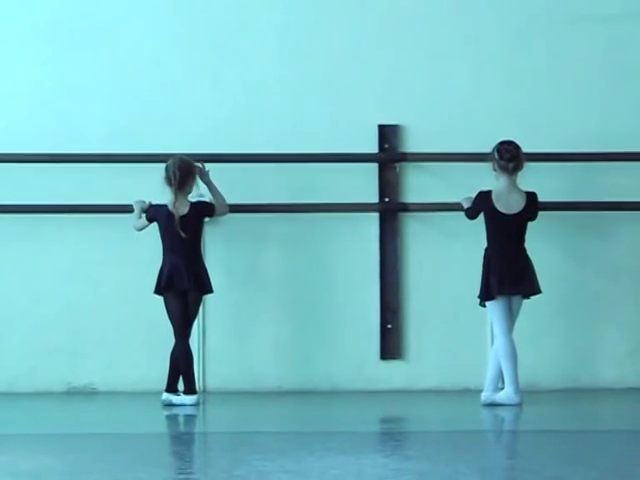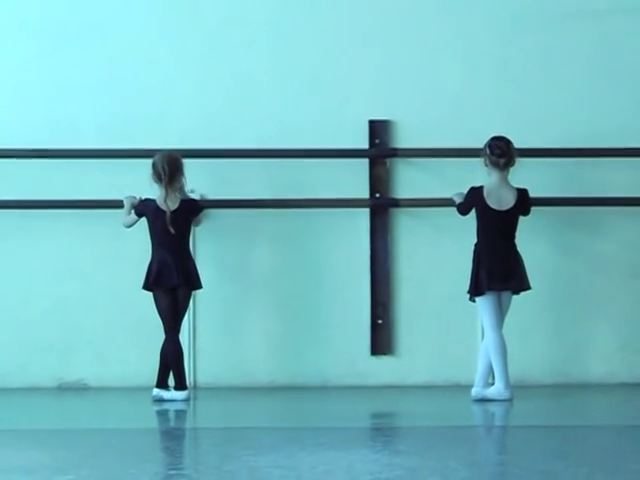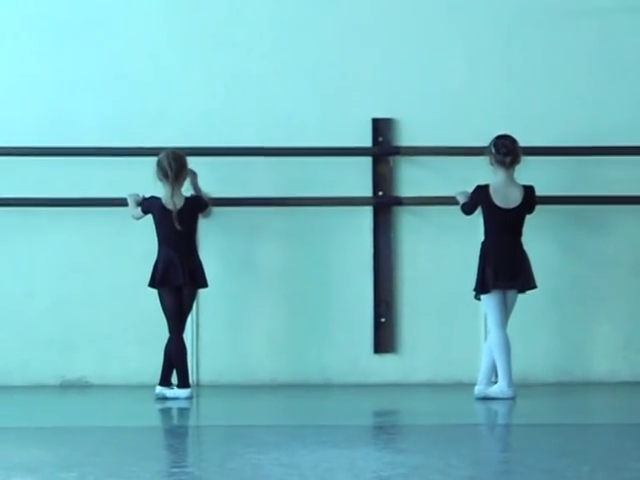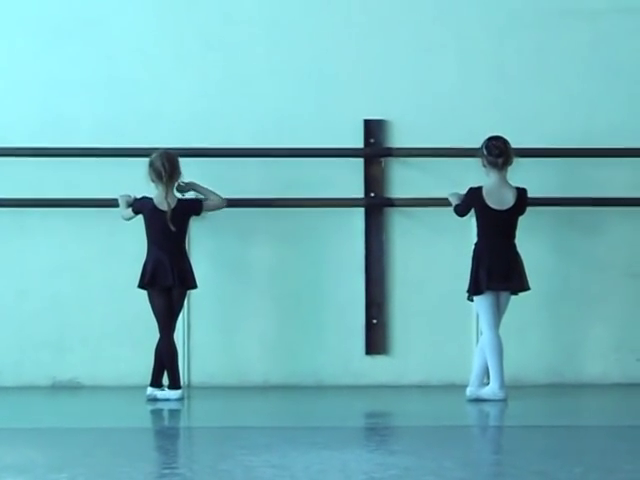
dt=0.7s
person 1, frame 1
left shoulder: (485, 198)
right shoulder: (530, 199)
left elbow: (471, 214)
left wrist: (467, 203)
left hip: (495, 269)
right hip: (519, 269)
left knee: (502, 332)
right knee: (503, 332)
left ankle: (512, 390)
right ankle: (490, 389)
person 1, frame 2
left shoulder: (477, 194)
right shoulder: (521, 196)
left elbow: (463, 209)
left wrist: (458, 199)
left hip: (485, 265)
right hip: (508, 265)
left knee: (491, 328)
right knee: (493, 328)
left ankle: (502, 386)
right ankle: (480, 385)
person 1, frame 3
left shoulder: (483, 192)
right shoulder: (527, 193)
left elbow: (467, 210)
left wrist: (462, 198)
left hip: (491, 263)
right hip: (515, 263)
left knee: (496, 326)
right knee: (497, 327)
left ankle: (505, 384)
right ankle: (483, 383)
person 1, frame 4
left shoulder: (476, 194)
right shoulder: (520, 195)
left elbow: (461, 211)
left wrist: (455, 199)
left hip: (485, 264)
right hip: (508, 265)
left knee: (489, 328)
right knee: (490, 328)
left ankle: (497, 386)
right ankle: (476, 385)
person 2, frame 1
left shoulder: (158, 211)
right shoulder: (199, 209)
left elbow: (137, 226)
right elbow: (224, 208)
left wrist: (138, 209)
right wrist: (208, 181)
left hip: (170, 277)
right hip: (194, 278)
left knee: (181, 336)
right knee: (182, 336)
left ankle: (190, 392)
right ankle: (171, 391)
person 2, frame 2
left shoulder: (147, 206)
right shoulder: (189, 206)
left elbow: (126, 222)
left wrist: (128, 205)
right wrist: (183, 193)
left hip: (160, 273)
right hip: (183, 273)
left knee: (170, 332)
right knee: (173, 332)
left ankle: (180, 387)
right ankle: (161, 386)
person 2, frame 3
left shoulder: (153, 204)
right shoulder: (194, 203)
left elbow: (135, 214)
right elbow: (208, 210)
left wrist: (132, 201)
right wrist: (196, 185)
left hip: (166, 271)
right hip: (189, 271)
left knee: (175, 330)
right knee: (177, 330)
left ankle: (183, 385)
right ankle: (164, 384)
person 2, frame 4
left shoulder: (145, 205)
right shoulder: (187, 206)
left elbow: (125, 215)
right elbow: (220, 202)
left wrist: (123, 202)
right wrist: (193, 187)
left hip: (155, 272)
right hip: (179, 273)
left knee: (165, 331)
right knee: (167, 331)
left ankle: (175, 387)
right ankle: (156, 385)
